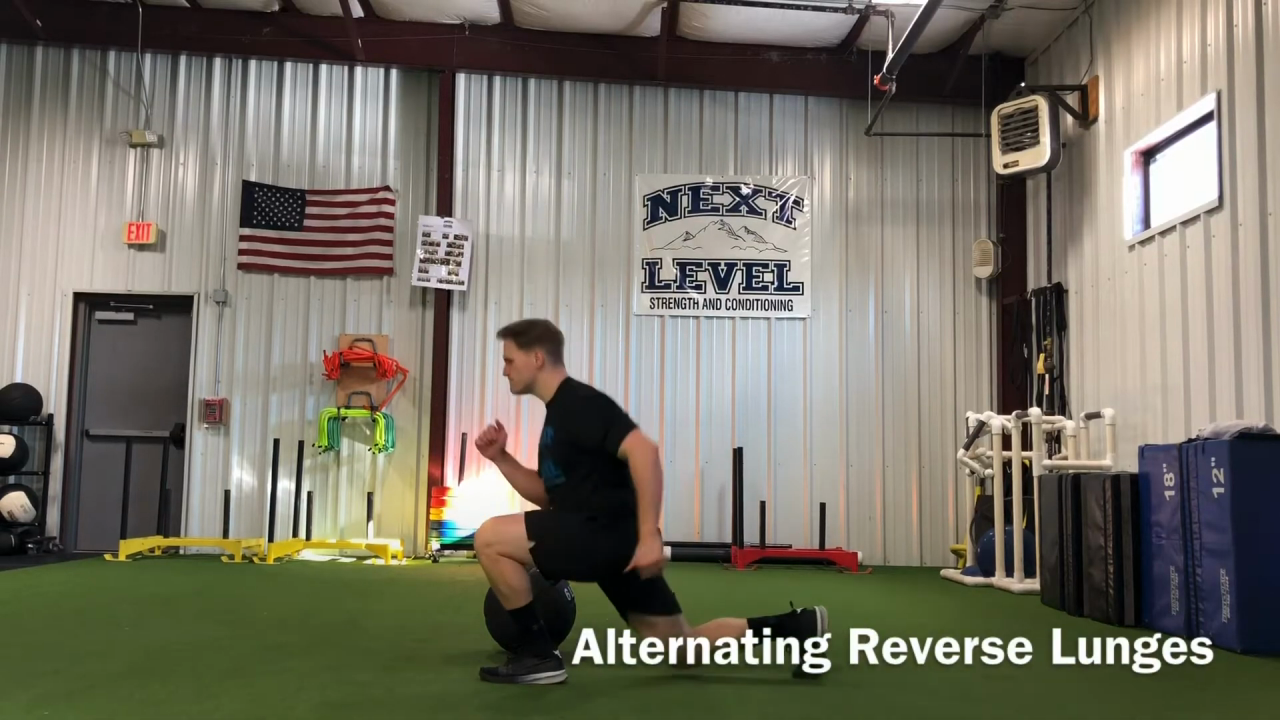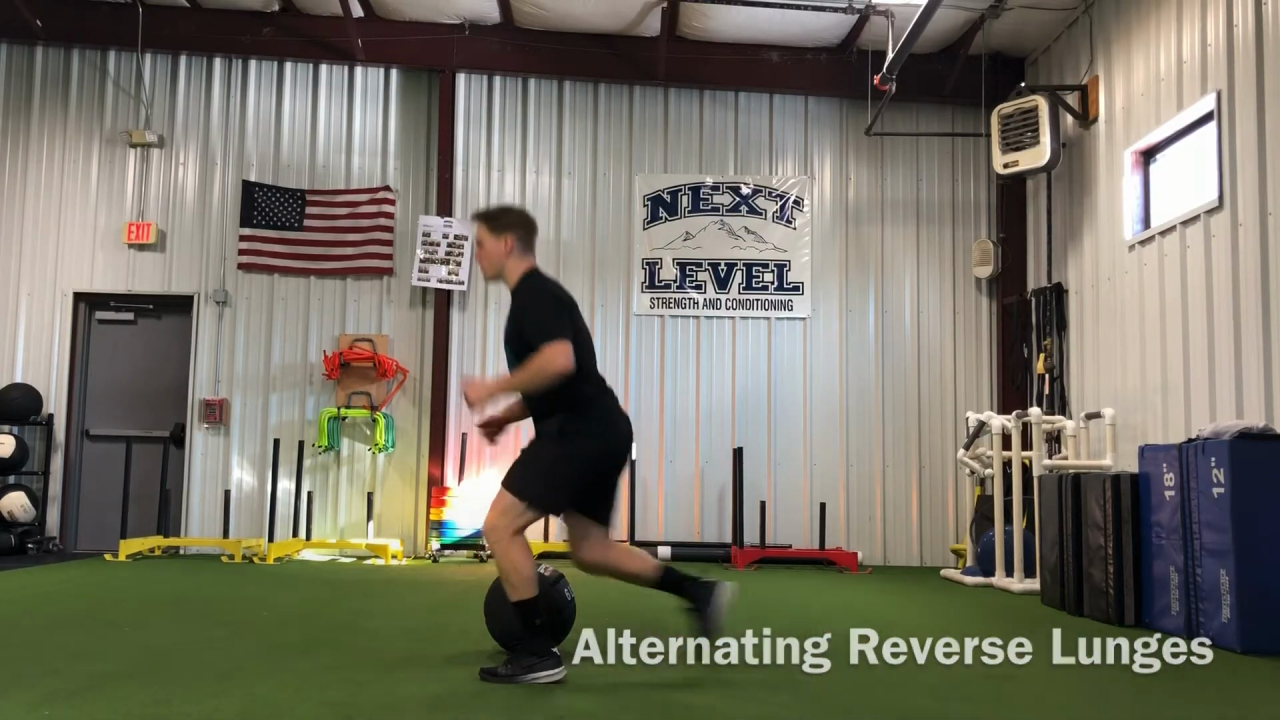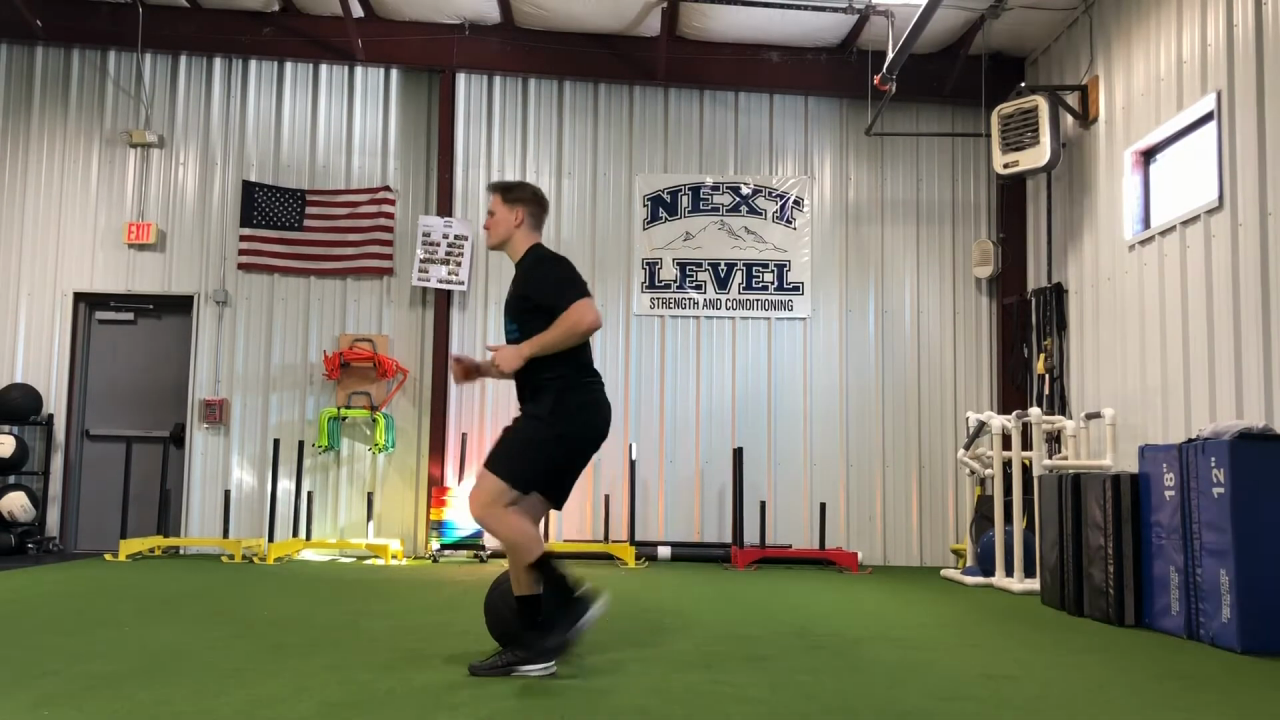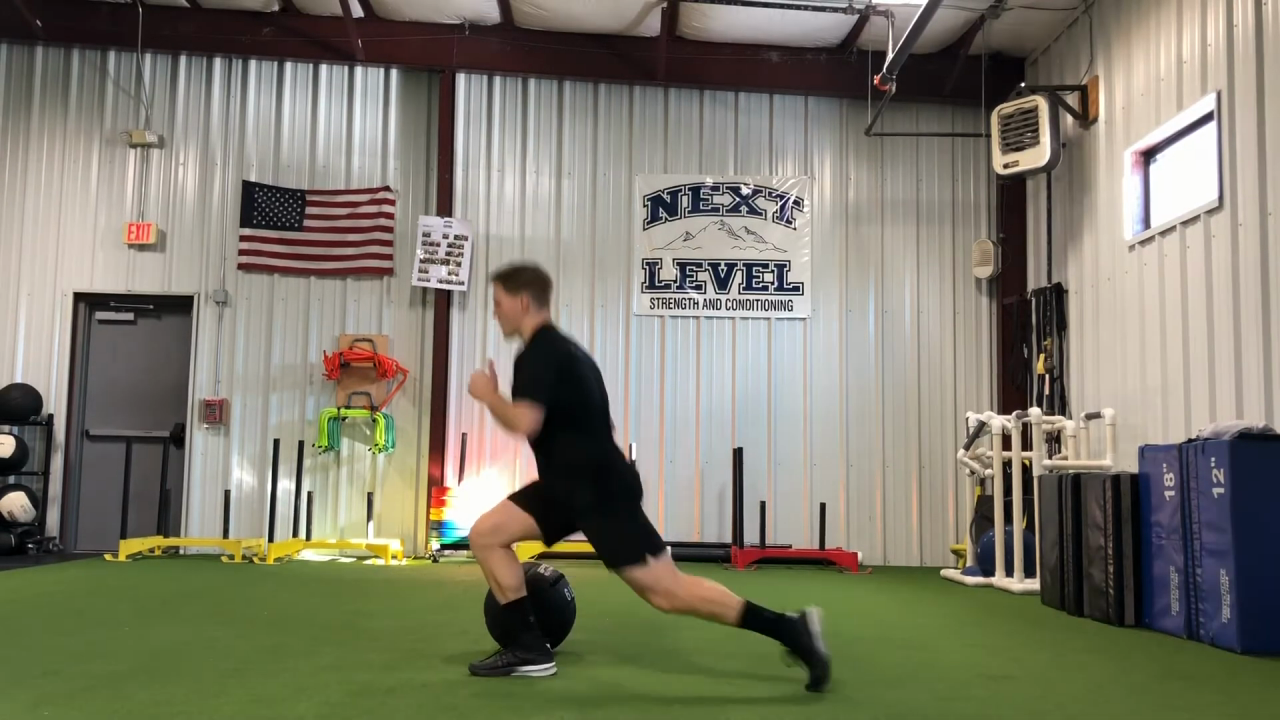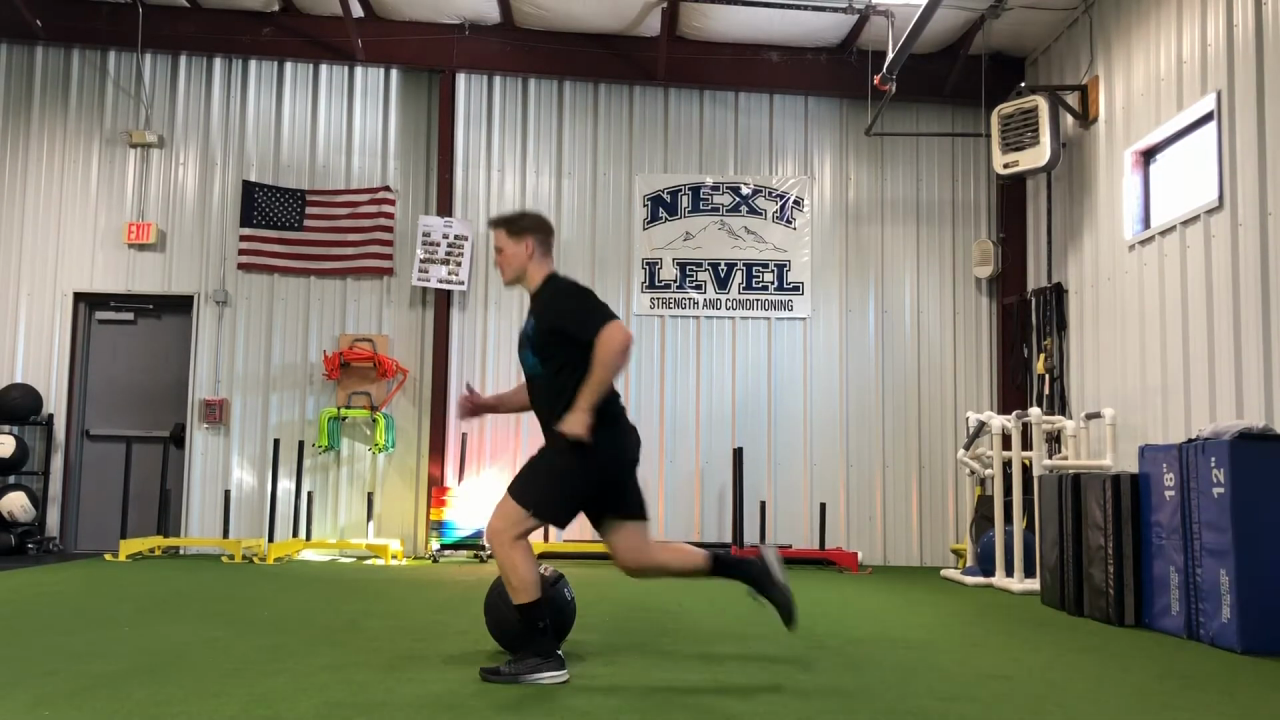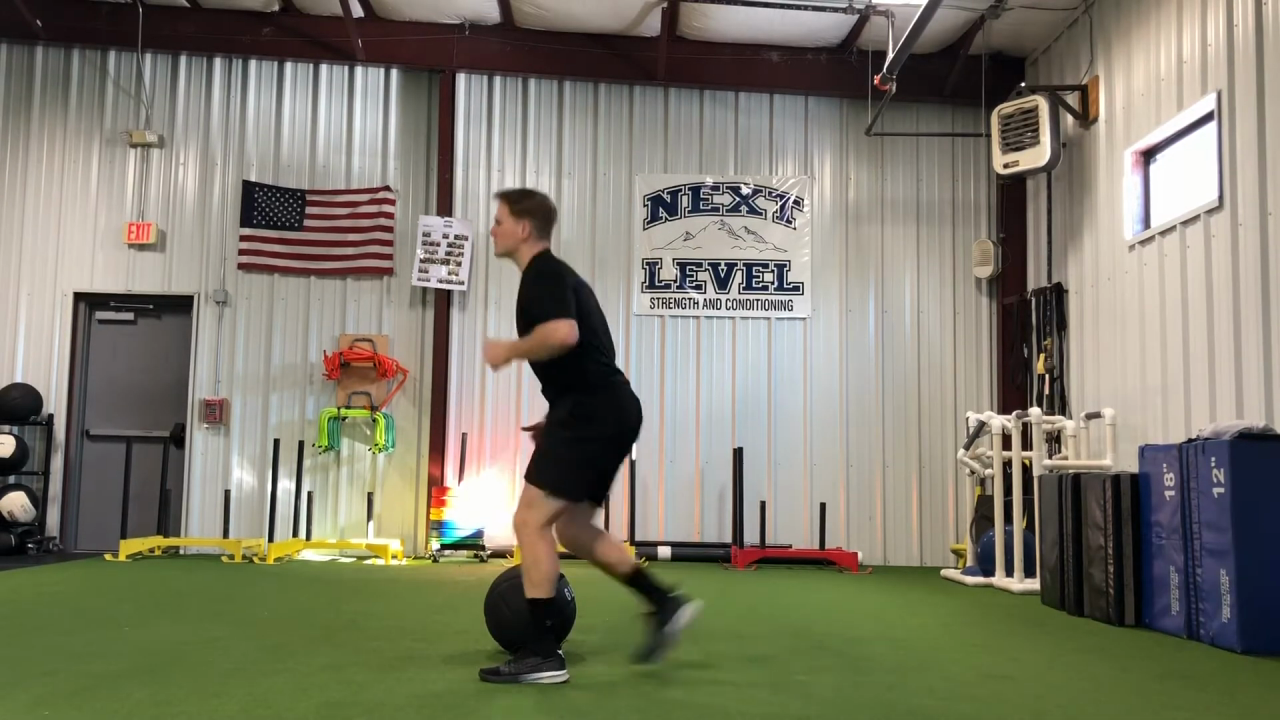
dt=0.4s
person 1, frame 1
left shoulder: (580, 404)
right shoulder: (558, 414)
left elbow: (644, 451)
right elbow: (544, 492)
left wrist: (649, 534)
right wrist: (501, 458)
left hip: (606, 532)
right hip: (605, 533)
left knee: (490, 540)
right knee: (681, 642)
left ankle: (538, 653)
right ankle: (800, 627)
person 1, frame 2
left shoulder: (534, 297)
right shoulder: (538, 295)
left elbow: (562, 362)
left wrist: (496, 388)
right wrist: (507, 415)
left hip: (581, 435)
right hip: (601, 432)
left knee: (499, 528)
right knee: (588, 545)
left ankle: (536, 653)
right ankle: (699, 591)
person 1, frame 3
left shoulder: (541, 266)
right shoulder: (534, 273)
left elbow: (588, 316)
left wrist: (523, 351)
right wrist: (483, 368)
left hip: (565, 412)
right hip: (563, 412)
left knee: (488, 505)
right knee: (519, 518)
left ankle: (570, 601)
right ankle: (534, 643)
person 1, frame 4
left shoulder: (538, 354)
right shoulder: (563, 352)
left elbow: (526, 424)
left wrist: (488, 397)
left hip: (598, 490)
right hip: (569, 488)
left knee: (668, 591)
right knee: (486, 533)
left ankle: (793, 629)
right ankle: (528, 646)
person 1, frame 5
left shoulder: (561, 297)
right shoulder: (538, 313)
left elbow: (617, 336)
right elbow: (539, 390)
left wrist: (582, 412)
right wrist: (487, 402)
left hip: (591, 451)
right hip: (595, 450)
left knee: (503, 533)
right knee: (637, 552)
left ankle: (540, 655)
right ankle: (753, 567)
person 1, frame 6
left shoulder: (541, 276)
right shoulder: (555, 275)
left elbow: (563, 333)
left wrist: (509, 351)
right wrist: (556, 419)
left hip: (594, 416)
right hip: (608, 413)
left knee: (531, 523)
right knee: (575, 529)
left ankle: (540, 654)
right ankle: (665, 603)
